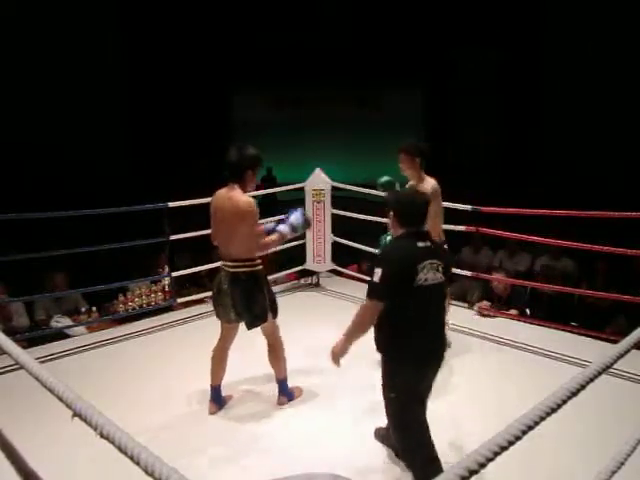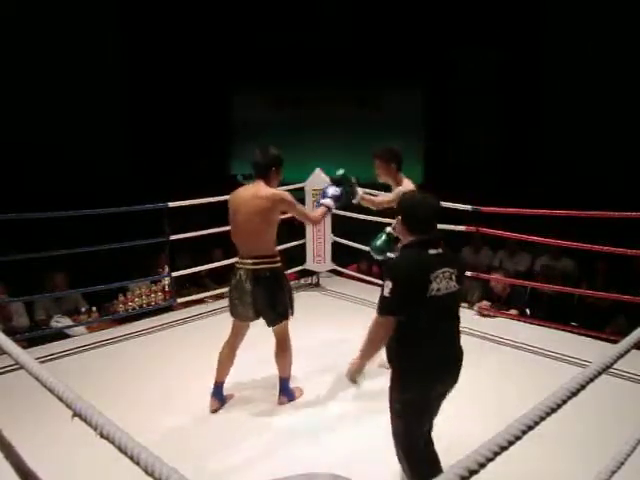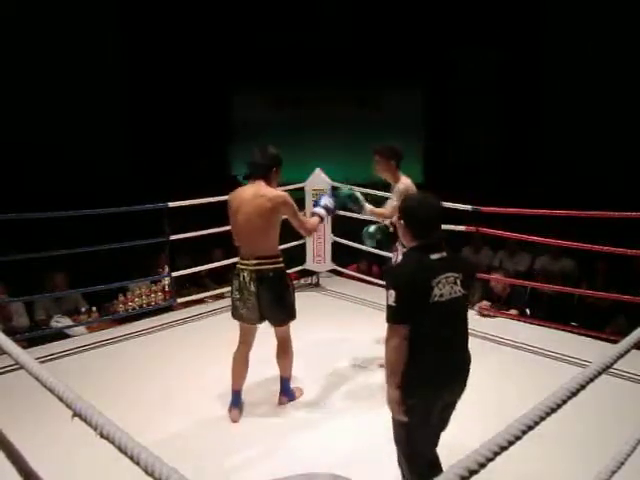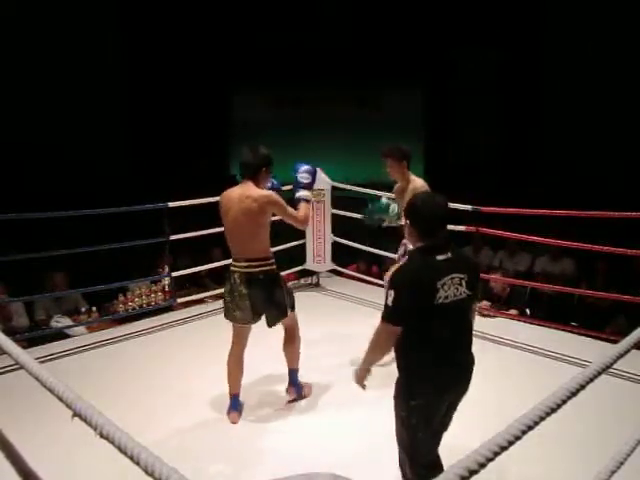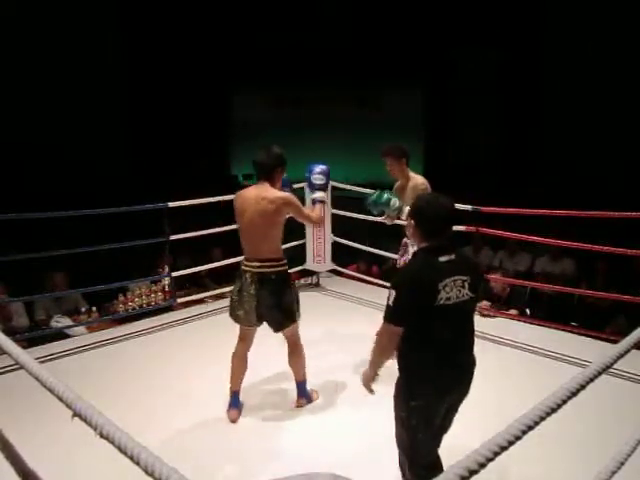
dt=0.3s
person 1, frame 1
left shoulder: (393, 255)
right shoulder: (439, 253)
left elbow: (372, 308)
left wrist: (345, 342)
left hip: (403, 353)
right hip: (433, 350)
left knee: (408, 417)
right knee: (411, 408)
right ankle: (396, 437)
person 1, frame 2
left shoulder: (401, 266)
right shoulder: (452, 261)
left elbow: (385, 324)
left wrist: (360, 361)
left hip: (415, 368)
right hip: (449, 362)
left knee: (410, 437)
right knee: (420, 426)
person 1, frame 3
left shoulder: (403, 272)
right shoulder: (461, 265)
left elbow: (398, 336)
left wrist: (392, 384)
left hip: (420, 378)
right hip: (457, 370)
left knee: (413, 447)
right knee: (426, 439)
person 1, frame 4
left shoulder: (408, 274)
right shoulder: (466, 265)
left elbow: (388, 334)
left wrist: (364, 366)
left hip: (421, 380)
right hip: (459, 371)
left knee: (416, 450)
right knee: (427, 442)
person 1, frame 5
left shoulder: (411, 274)
right shoulder: (469, 267)
left elbow: (390, 334)
left wrist: (371, 369)
left hip: (421, 380)
right hip: (461, 372)
left knee: (416, 449)
right knee: (428, 442)
person 2, frame 1
left shoulder: (217, 198)
right shoulder: (246, 203)
right elbow: (257, 246)
right wrist: (287, 229)
left hip: (226, 276)
right hip: (248, 277)
left knee: (225, 338)
right knee: (272, 335)
left ankle: (215, 398)
right ankle: (284, 391)
person 2, frame 2
left shoulder: (235, 196)
right shoulder: (277, 197)
right elbow: (313, 219)
right wrist: (329, 201)
left hip: (242, 271)
right hip: (267, 273)
left knee: (236, 334)
right knee: (281, 335)
left ankle: (217, 395)
right ankle: (285, 391)
person 2, frame 3
left shoulder: (235, 197)
right shoulder: (278, 197)
right elbow: (308, 229)
right wrist: (322, 210)
left hip: (243, 273)
right hip: (271, 273)
left knee: (244, 342)
right knee: (283, 336)
left ankle: (235, 403)
right ankle: (285, 391)
person 2, frame 4
left shoulder: (225, 197)
right shoulder: (267, 197)
right elbow: (302, 221)
right wrist: (304, 190)
left hip: (237, 275)
right hip: (264, 275)
left knee: (238, 342)
right knee: (291, 326)
left ankle: (234, 405)
right ankle: (294, 385)
person 2, frame 5
left shoulder: (240, 197)
right shoulder: (282, 199)
right elbow: (316, 221)
right wrist: (319, 191)
left hip: (248, 274)
right hip: (274, 275)
left knee: (244, 342)
right knee: (293, 338)
left ankle: (234, 404)
right ankle: (303, 394)
